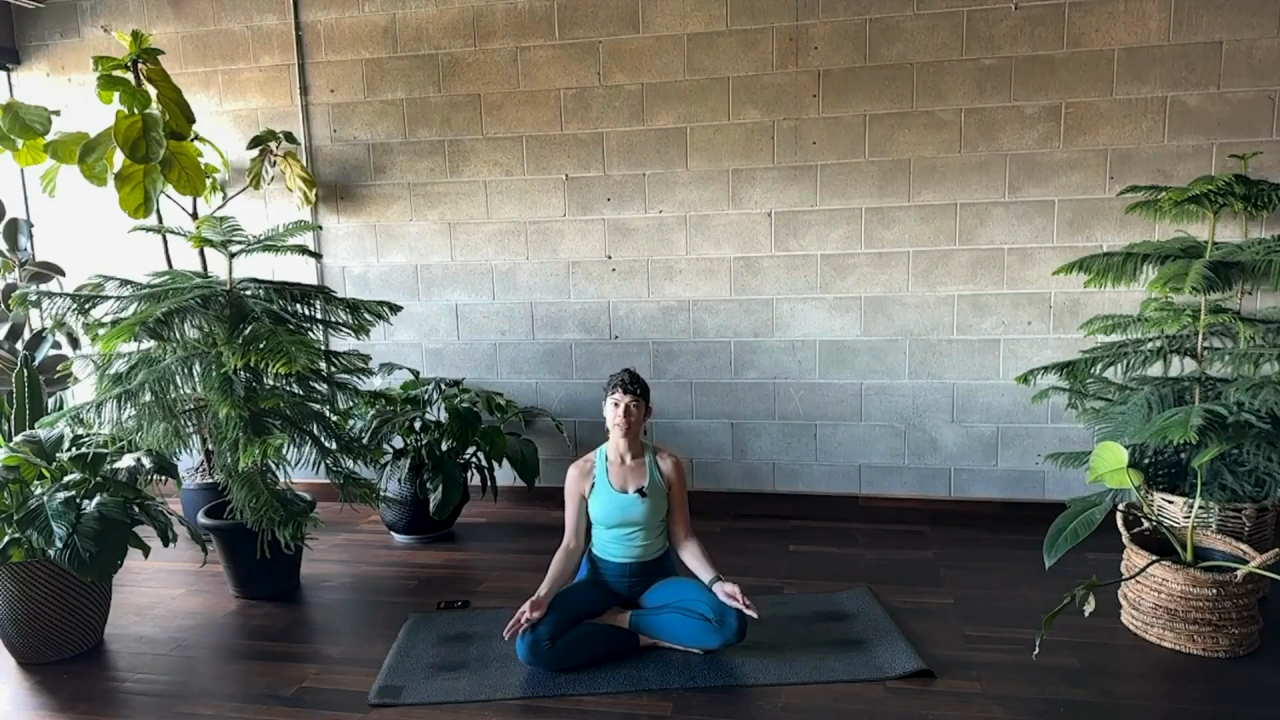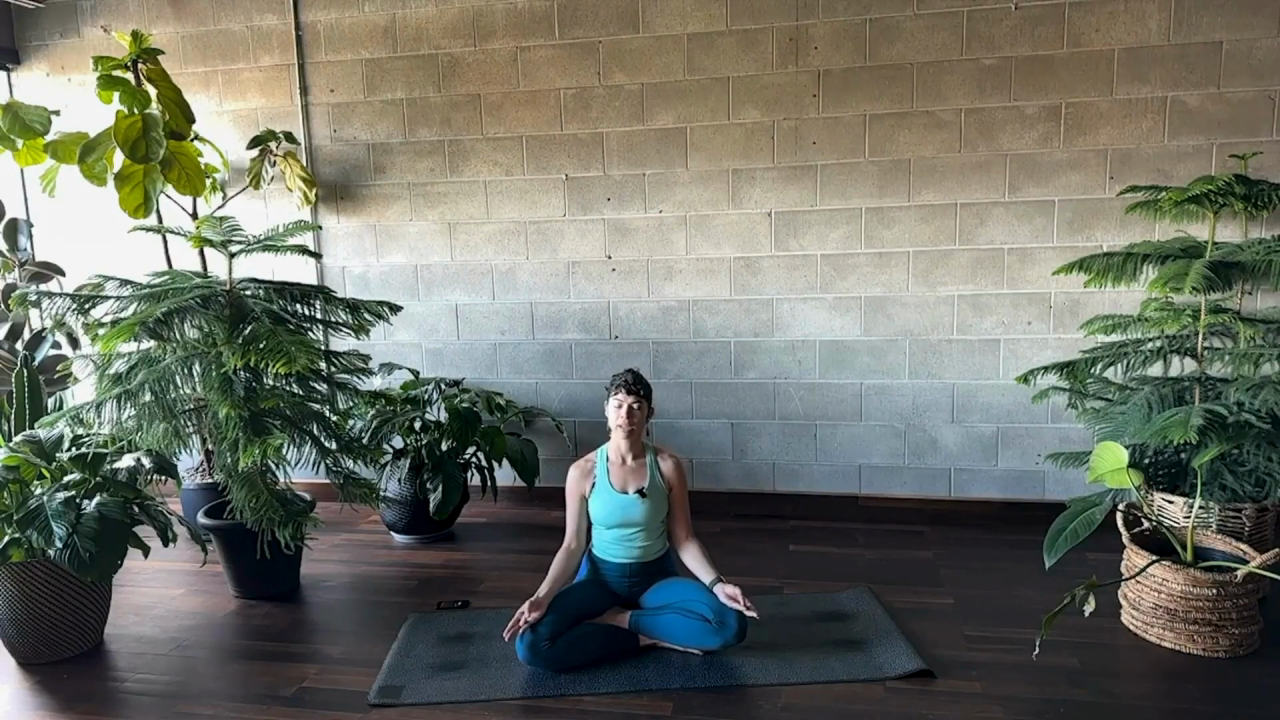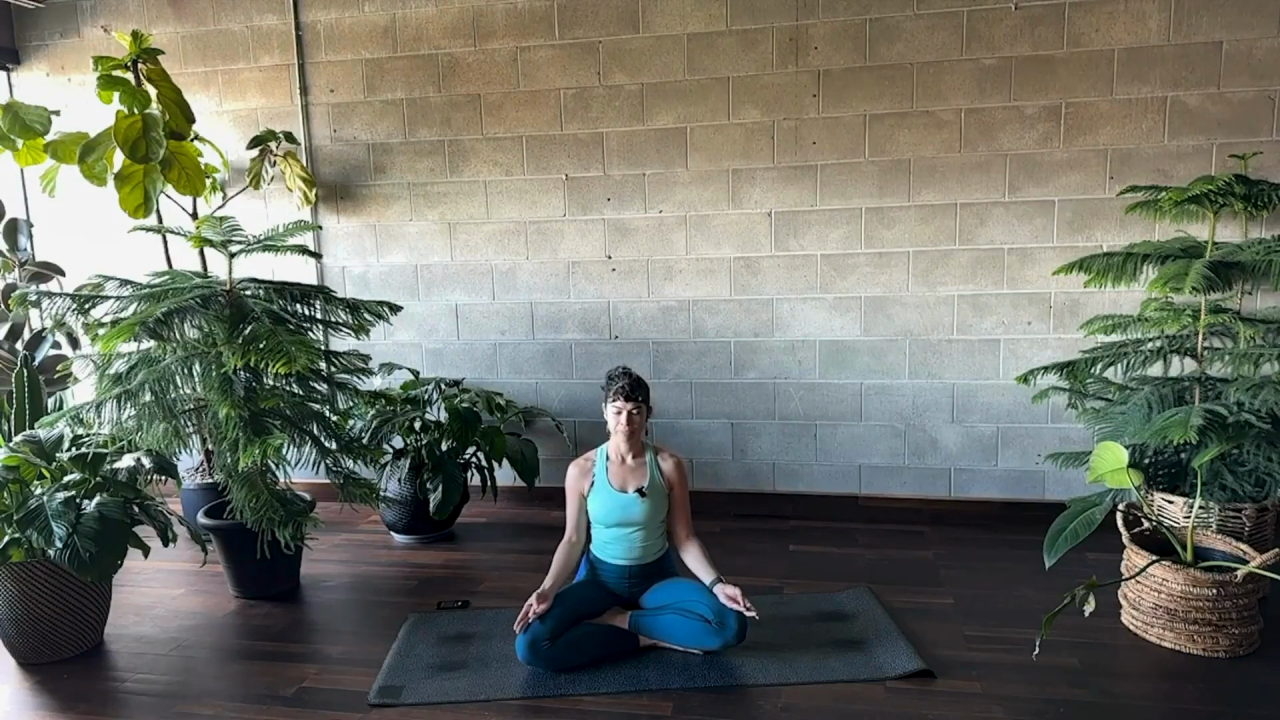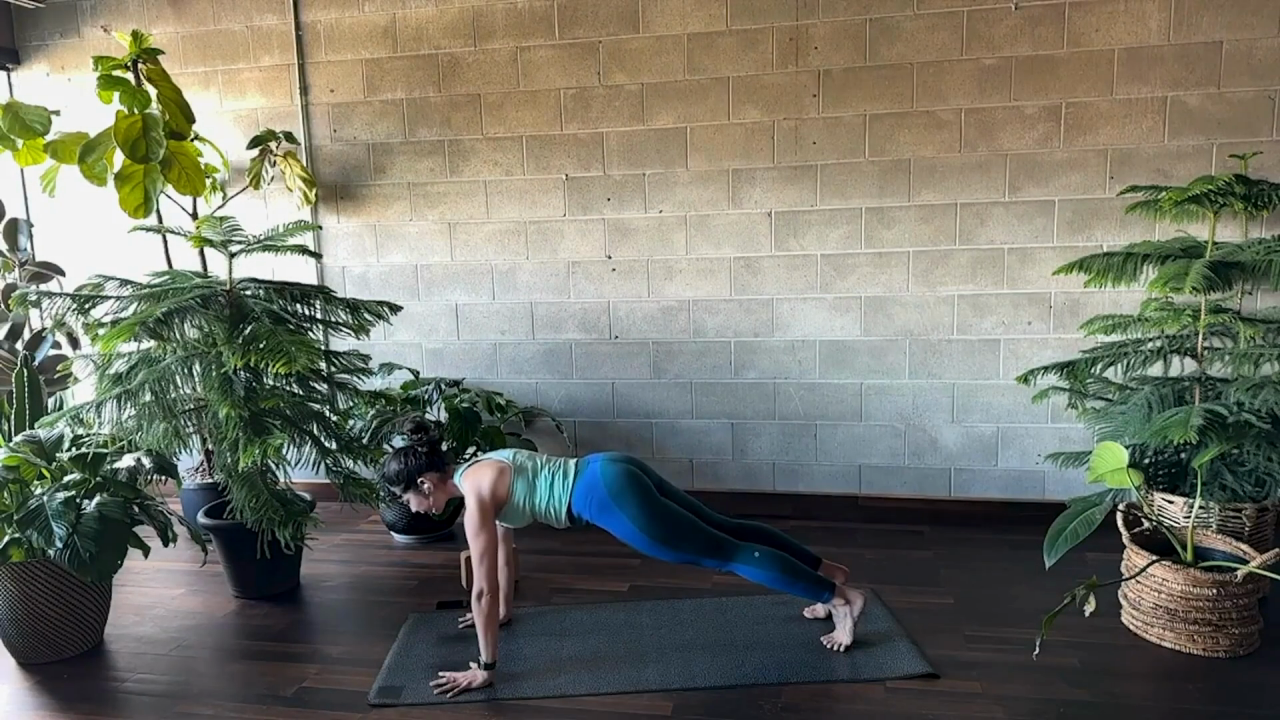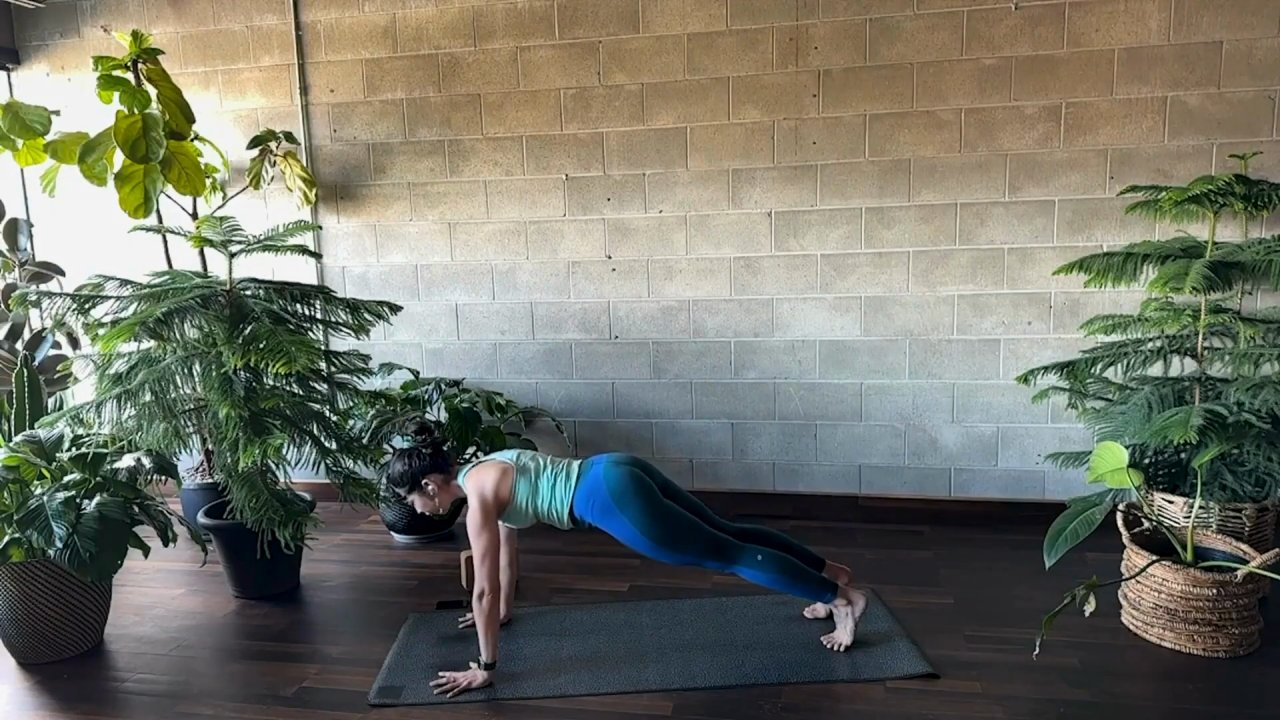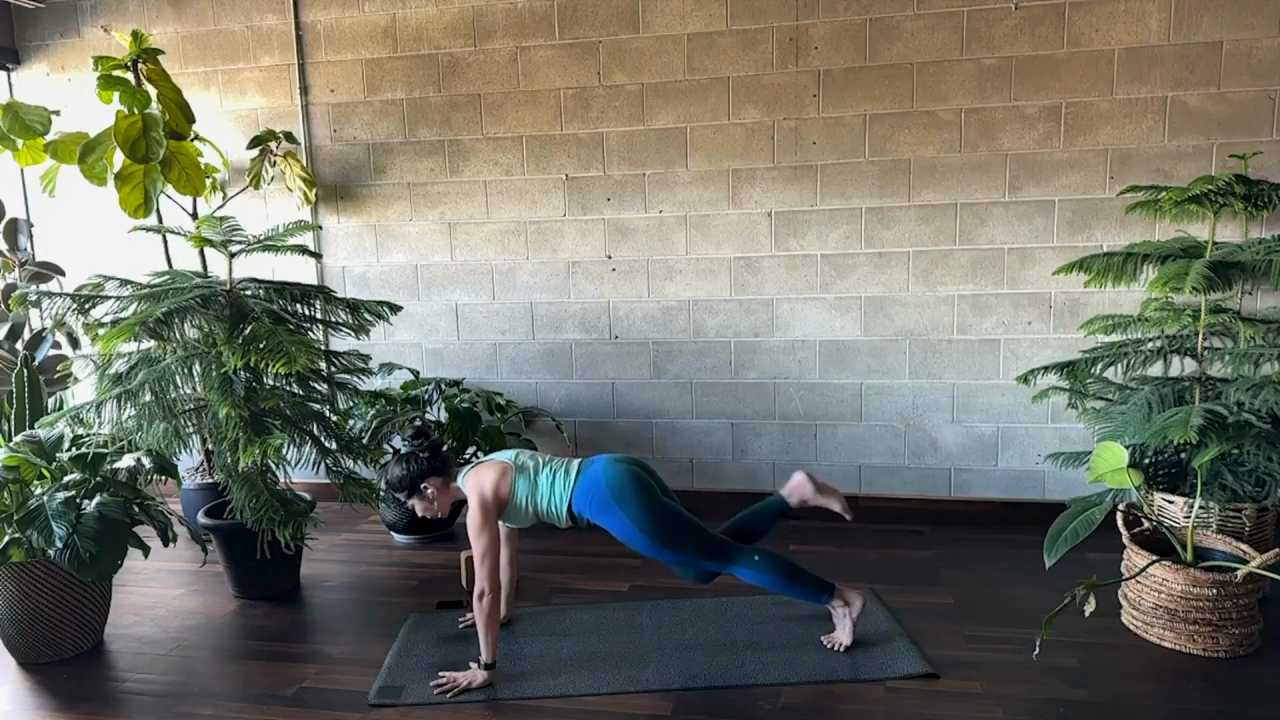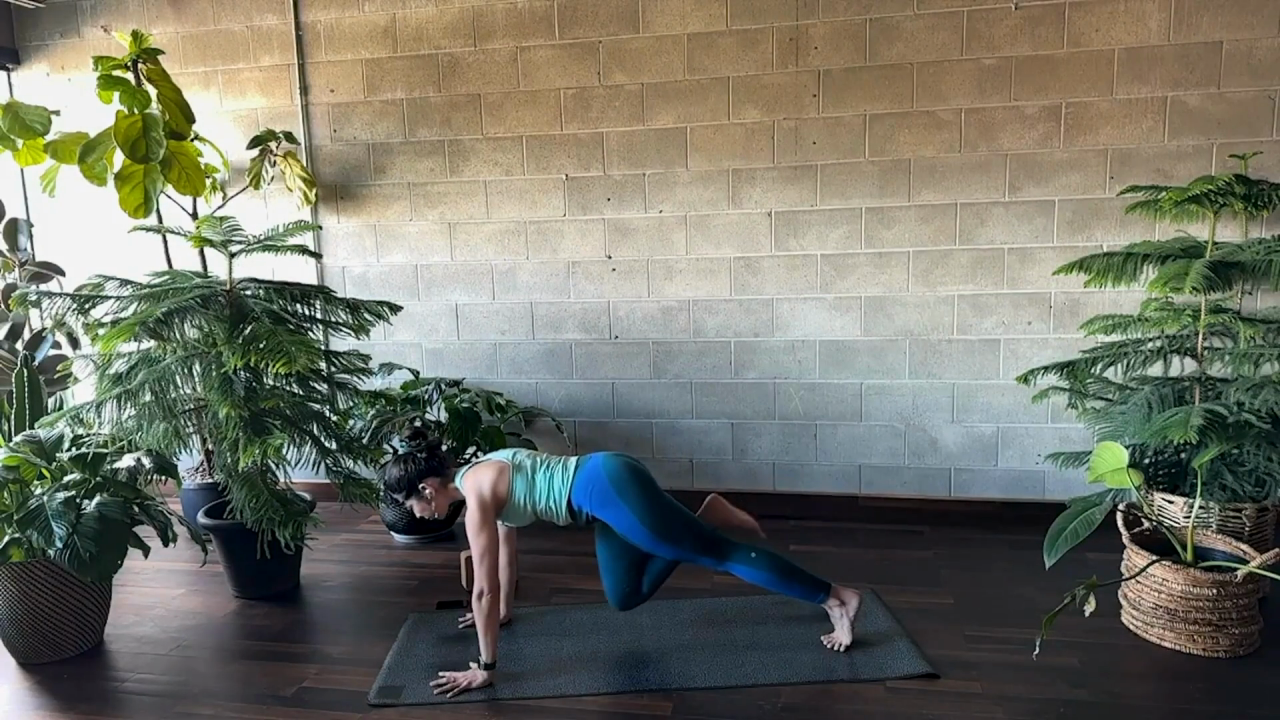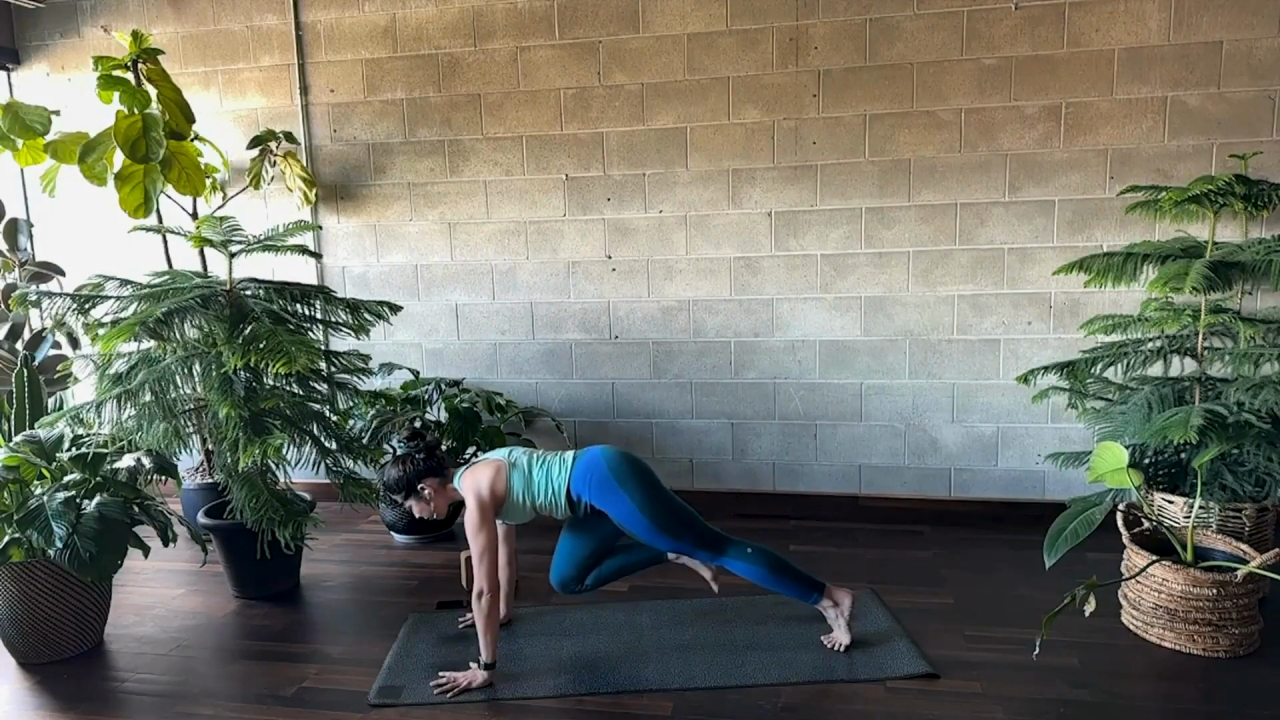
dt=0.4s
person 1, frame 1
left shoulder: (667, 466)
right shoulder: (582, 471)
left elbow: (683, 539)
right elbow: (572, 545)
left wrist: (716, 583)
right wrist: (542, 597)
left hip: (655, 577)
right hip: (600, 578)
left knee: (730, 624)
right knee: (532, 646)
left ankle: (620, 621)
right ankle: (647, 636)
person 1, frame 2
left shoulder: (668, 467)
right shoulder: (582, 472)
left elbow: (683, 540)
right elbow: (573, 545)
left wrist: (716, 584)
right wrist: (542, 597)
left hip: (656, 577)
right hip: (600, 578)
left knee: (729, 625)
right knee: (531, 645)
left ankle: (619, 620)
right ankle: (649, 636)
person 1, frame 3
left shoulder: (668, 466)
right shoulder: (582, 470)
left elbow: (683, 539)
right elbow: (573, 540)
left wrist: (716, 583)
right wrist: (547, 590)
left hip: (655, 577)
right hip: (599, 577)
left knee: (730, 625)
right knee: (531, 646)
left ankle: (619, 621)
right ankle: (649, 635)
person 1, frame 4
left shoulder: (476, 492)
right shoulder: (481, 472)
left elbow: (482, 588)
right elbow: (503, 544)
left wrist: (484, 668)
right wrist: (502, 611)
left hip: (608, 493)
right hip: (610, 475)
left knee: (725, 552)
right knee: (722, 530)
left ankle: (839, 597)
right ankle: (823, 569)
person 1, frame 5
left shoulder: (477, 495)
right shoulder: (487, 472)
left elbow: (483, 589)
right elbow: (507, 542)
left wrist: (484, 667)
right wrist: (502, 611)
left hip: (611, 496)
right hip: (618, 474)
left knee: (727, 554)
right knee: (724, 533)
left ankle: (842, 598)
right ankle: (827, 572)
person 1, frame 6
left shoulder: (478, 495)
right shoulder: (486, 474)
left elbow: (483, 588)
right elbow: (508, 541)
left wrist: (484, 667)
right wrist: (503, 611)
left hip: (611, 494)
right hip: (616, 476)
left knee: (724, 556)
right knee: (702, 565)
left ankle: (841, 600)
right ankle: (794, 492)
person 1, frame 7
left shoulder: (476, 496)
right shoulder: (483, 474)
left elbow: (482, 589)
right elbow: (506, 543)
left wrist: (485, 668)
right wrist: (502, 611)
left hip: (610, 489)
right hip: (609, 479)
left knee: (721, 554)
right knee: (626, 596)
left ankle: (837, 600)
right ankle: (704, 519)
person 1, frame 8
left shoulder: (475, 495)
right shoulder: (482, 476)
left elbow: (483, 587)
right elbow: (506, 544)
left wrist: (484, 668)
right wrist: (502, 610)
left hip: (608, 480)
right hip: (603, 477)
left knee: (717, 548)
right knee: (566, 579)
left ankle: (831, 600)
right ankle: (674, 553)
